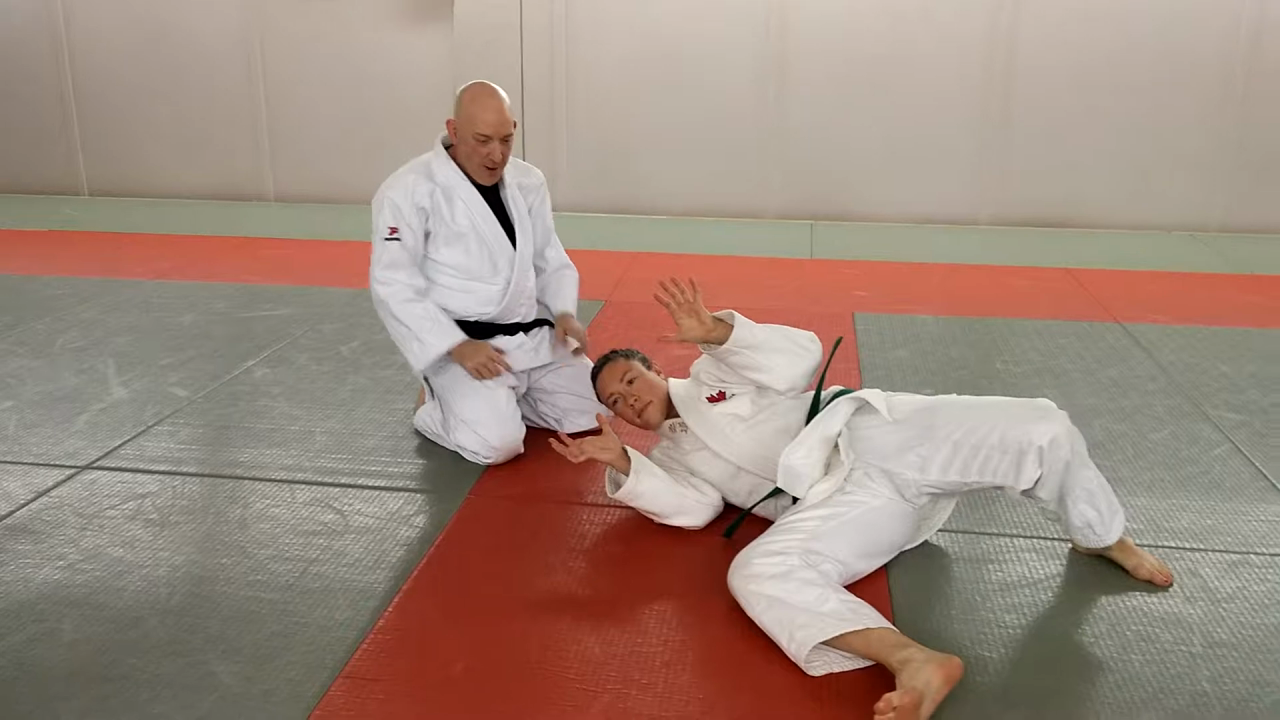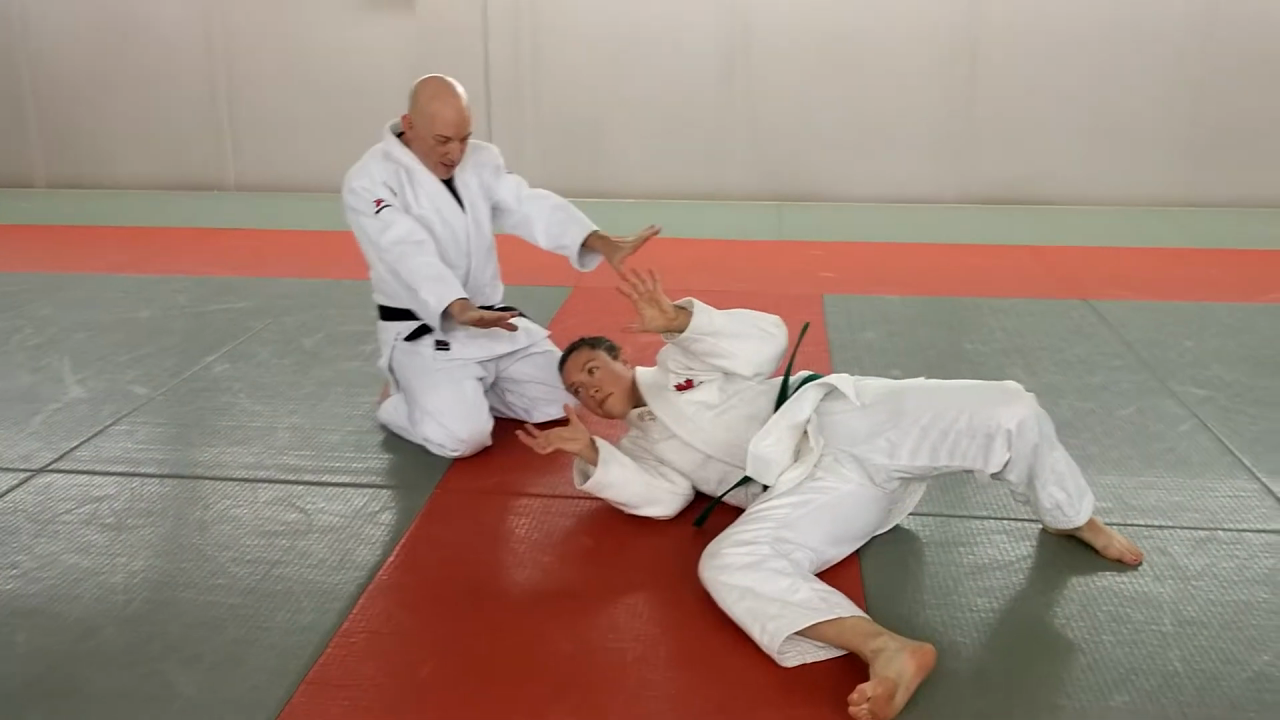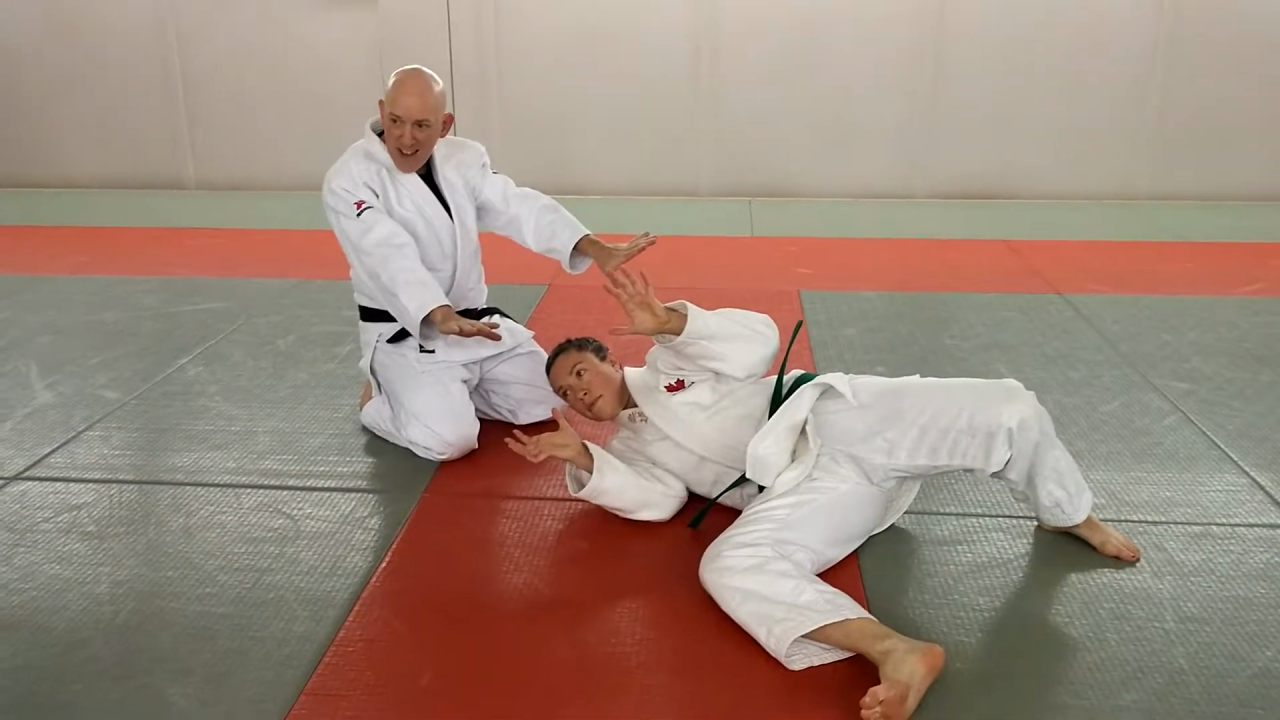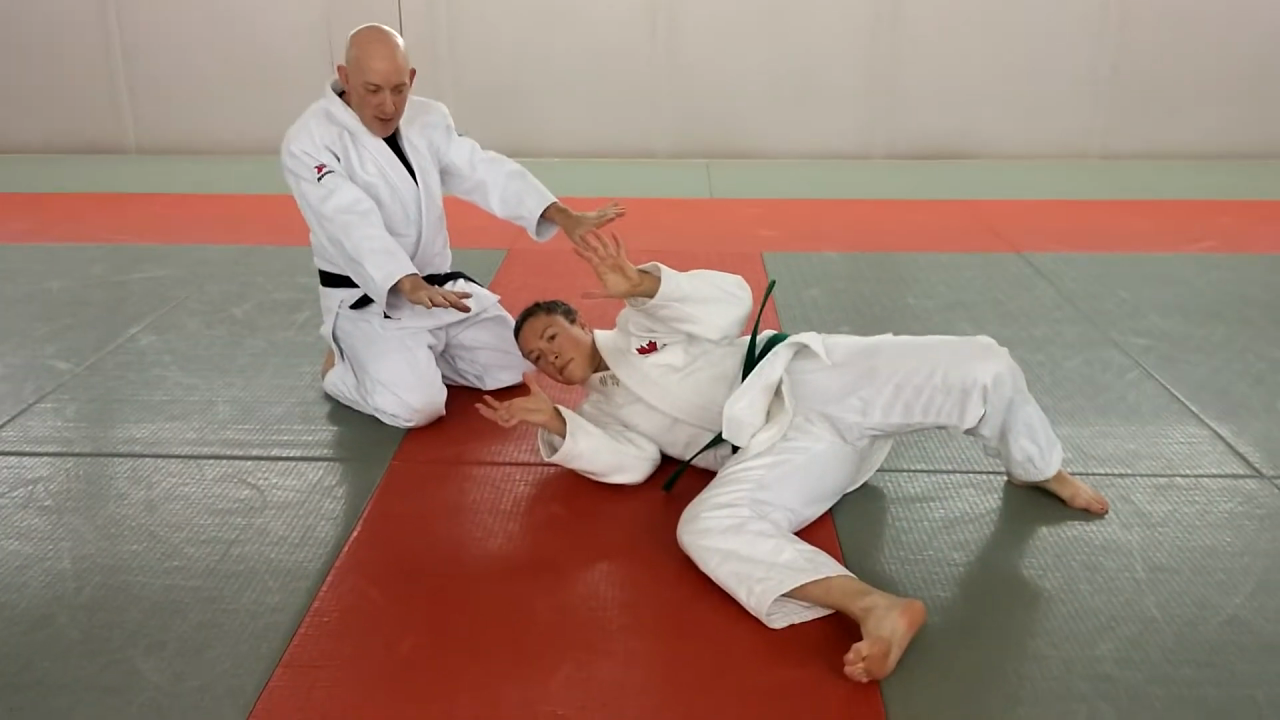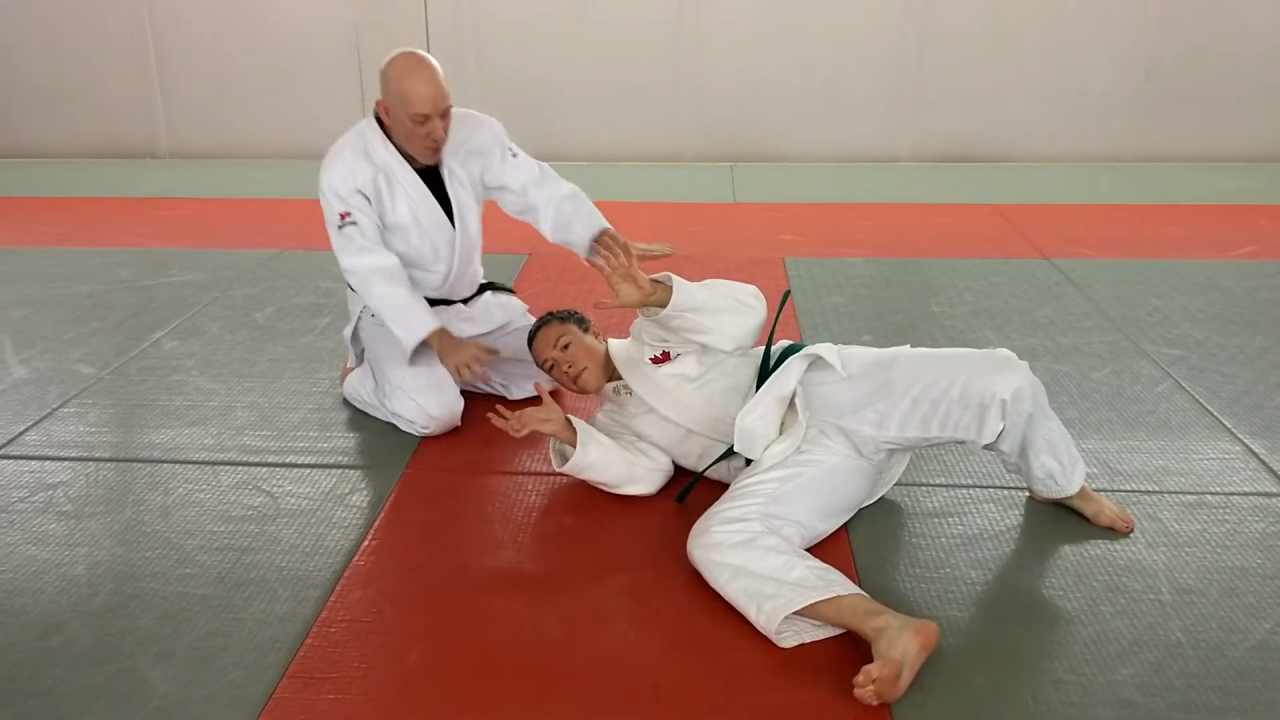
dt=0.7s
person 1, frame 1
left shoulder: (713, 370)
right shoulder: (672, 453)
left elbow: (799, 356)
right elbow: (692, 506)
left wrist: (717, 331)
right wrist: (621, 463)
left hip: (877, 433)
right hip: (837, 497)
left knee: (1039, 428)
right knee: (757, 575)
left ankle: (1105, 540)
right ankle: (916, 662)
person 1, frame 2
left shoulder: (679, 359)
right shoulder: (641, 444)
left elbow: (764, 341)
right elbow: (661, 495)
left wrist: (677, 320)
right wrist: (589, 454)
left hip: (844, 418)
right hip: (806, 483)
left knee: (1007, 410)
right knee: (727, 565)
left ankle: (1074, 520)
right ankle: (888, 650)
person 1, frame 3
left shoulder: (670, 358)
right shoulder: (631, 445)
left elbow: (755, 342)
right elbow: (656, 497)
left wrist: (669, 321)
right wrist: (581, 459)
left hip: (839, 417)
right hip: (802, 484)
left knee: (1007, 408)
right knee: (727, 568)
left ankle: (1070, 517)
right ankle: (896, 651)
person 1, frame 4
left shoulder: (638, 324)
right shoulder: (601, 409)
left elbow: (728, 304)
right elbow: (629, 461)
left wrist: (641, 284)
right wrist: (554, 424)
left hip: (815, 377)
right hip: (775, 443)
left knee: (979, 364)
right knee: (706, 530)
left ankle: (1040, 472)
right ankle: (876, 607)
person 1, frame 5
left shoulder: (654, 330)
right shoulder: (614, 419)
left elbow: (742, 313)
right elbow: (641, 472)
left wrist: (653, 294)
right wrist: (565, 435)
left hip: (829, 387)
right hip: (790, 455)
left knee: (999, 378)
right knee: (716, 544)
left ankle: (1063, 488)
right ankle: (888, 627)
person 2, frame 1
left shoulder: (527, 181)
right shoulder: (409, 190)
left elbow: (550, 256)
right elbow: (392, 283)
left wrist: (565, 314)
right wrist: (457, 346)
left hip: (531, 337)
right hip: (463, 347)
left knee: (596, 414)
right knee: (497, 443)
left ankle: (509, 396)
right ankle: (435, 403)
person 2, frame 2
left shoulder: (480, 160)
right shoulder: (369, 180)
left elbow: (530, 209)
right elbow: (408, 253)
left wrist: (602, 243)
right wrist: (459, 310)
left hip: (491, 319)
right hip: (424, 332)
left knee: (562, 402)
right knee: (462, 435)
left ankle: (470, 387)
right ankle: (401, 397)
person 2, frame 3
left shoulder: (463, 158)
right shoulder: (349, 180)
left elbow: (517, 208)
right elbow: (390, 257)
left wrist: (595, 248)
right wrist: (441, 316)
left hip: (475, 320)
right hip: (406, 335)
left knee: (548, 401)
right knee: (449, 439)
left ankle: (453, 391)
right ankle: (380, 399)
person 2, frame 4
left shoulder: (427, 119)
right shoulder: (308, 141)
left elbow: (484, 172)
right elbow: (353, 224)
left wrist: (562, 216)
right wrist: (409, 285)
left hip: (439, 285)
right hip: (368, 302)
left knee: (514, 366)
right knee: (416, 406)
left ankle: (420, 356)
right ankle: (342, 367)
person 2, frame 5
left shoulder: (473, 131)
right shoulder: (345, 167)
left elbow: (536, 189)
right elbow: (369, 271)
left wrist: (609, 242)
right wrist: (439, 342)
left hip: (474, 302)
right hip: (394, 313)
left knee: (544, 376)
right knee: (432, 413)
left ankle: (454, 366)
right ankle: (359, 373)
